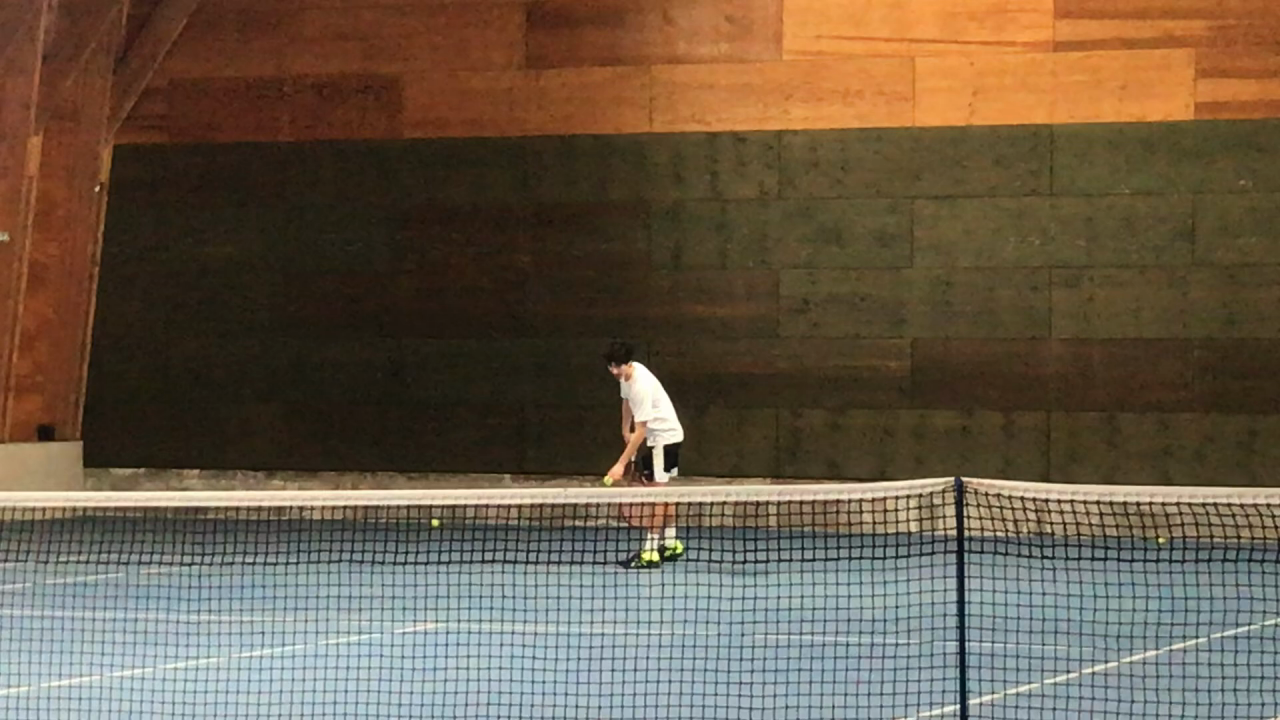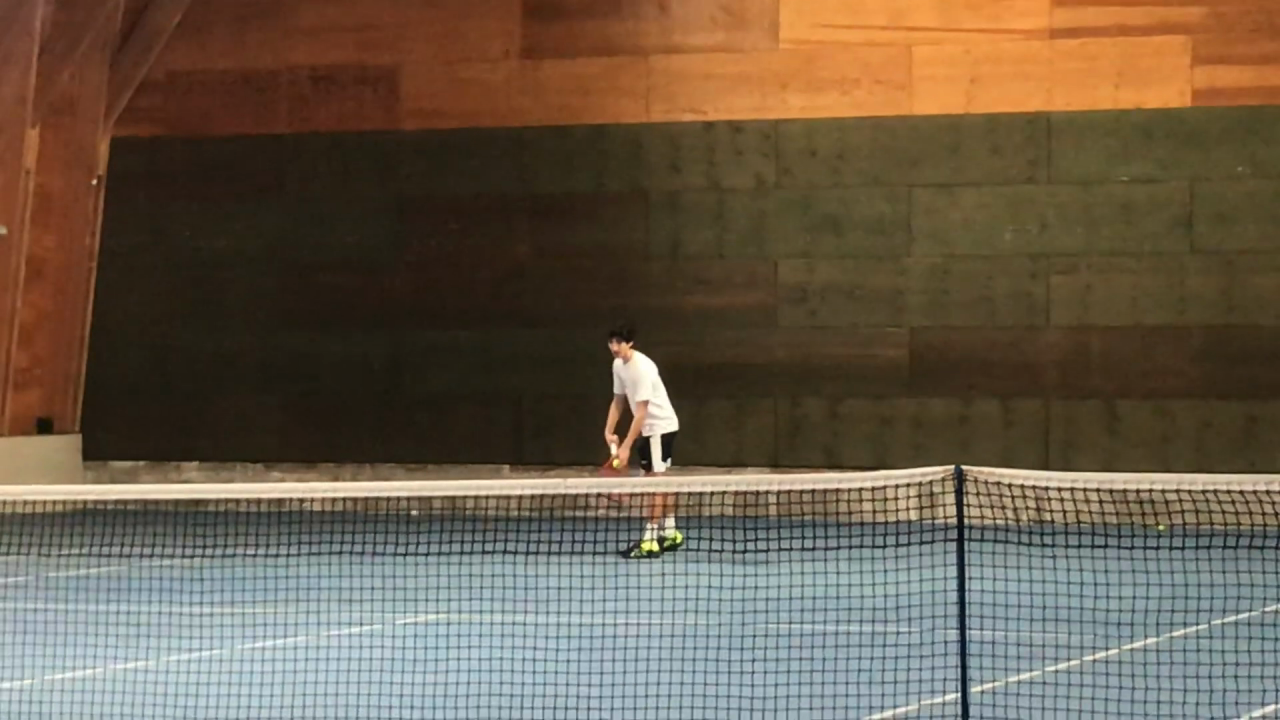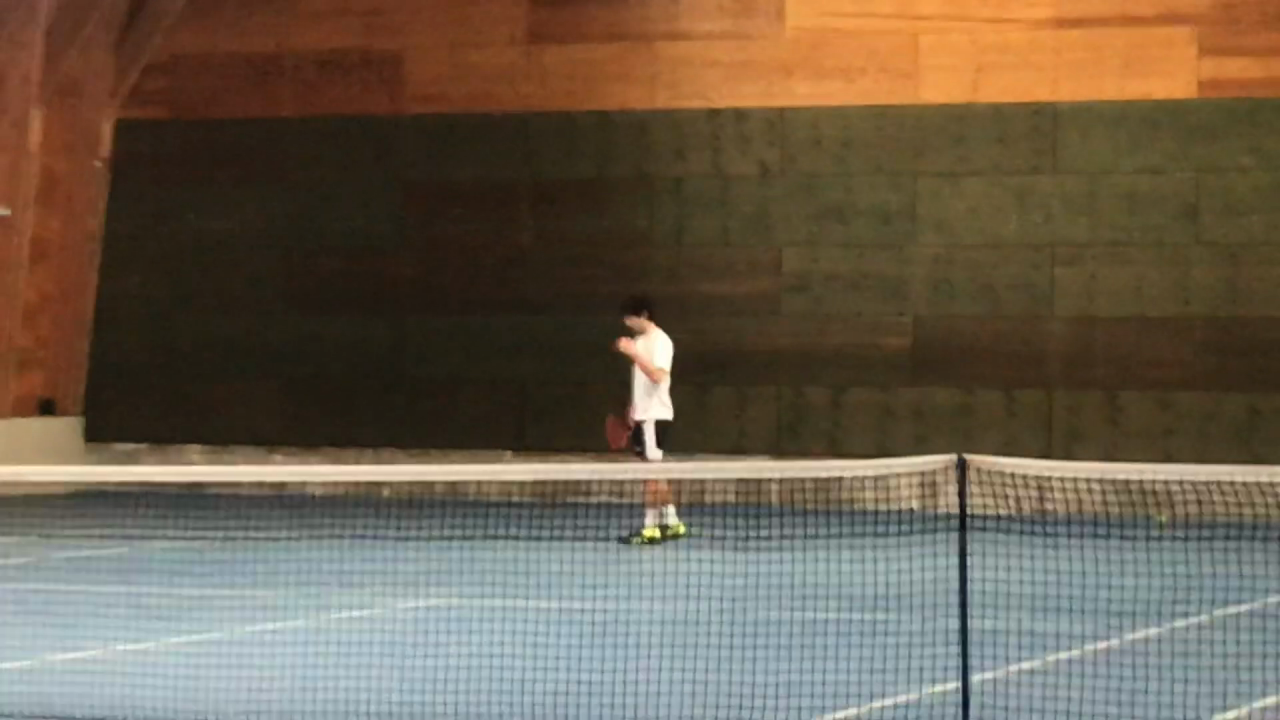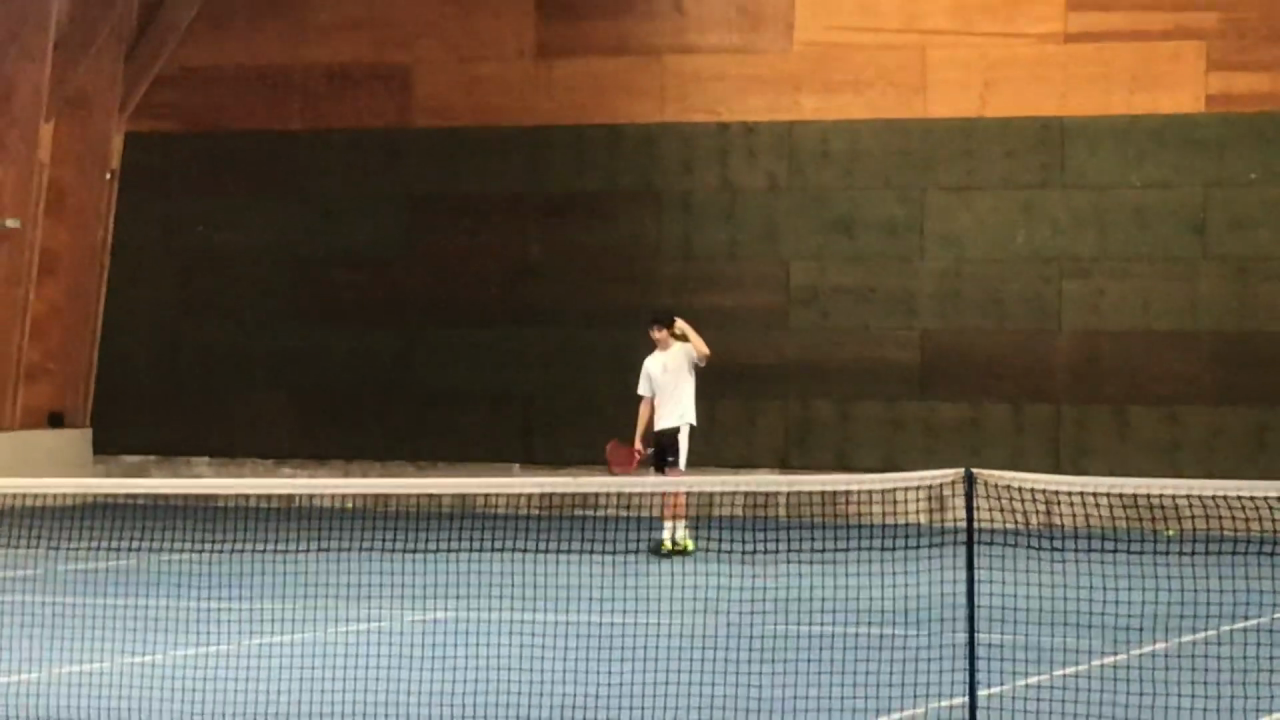
dt=0.5s
person 1, frame 1
left shoulder: (642, 386)
right shoulder: (627, 374)
left elbow: (640, 431)
right elbow: (627, 402)
left wrist: (621, 464)
right wrist: (626, 431)
left hip: (665, 437)
right hip: (664, 436)
left ankle: (650, 551)
right ankle: (671, 544)
person 1, frame 2
left shoulder: (643, 368)
right shoulder: (618, 365)
left elbow: (641, 412)
right elbow: (618, 400)
left wrist: (626, 447)
right wrist: (609, 431)
left hip: (660, 427)
right hip: (652, 428)
left ankle: (650, 541)
right ankle: (670, 534)
person 1, frame 3
left shoulder: (660, 341)
right shoulder: (640, 342)
left elbow: (658, 377)
left wrist: (634, 354)
right wrist: (632, 411)
left hip: (655, 414)
right hip: (643, 414)
left ankle: (650, 528)
right ankle: (671, 523)
person 1, frame 4
left shoulder: (684, 351)
right shoulder: (649, 362)
left elbow: (705, 353)
right elbow: (646, 402)
left wrist: (686, 328)
right wrist: (638, 437)
left hip: (680, 424)
right hip: (660, 427)
left knee: (674, 479)
left ankle: (667, 539)
right ankle: (681, 539)
